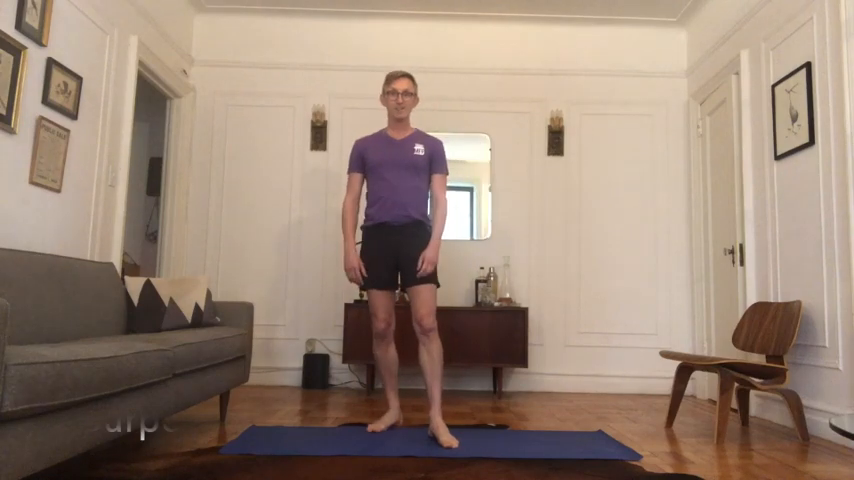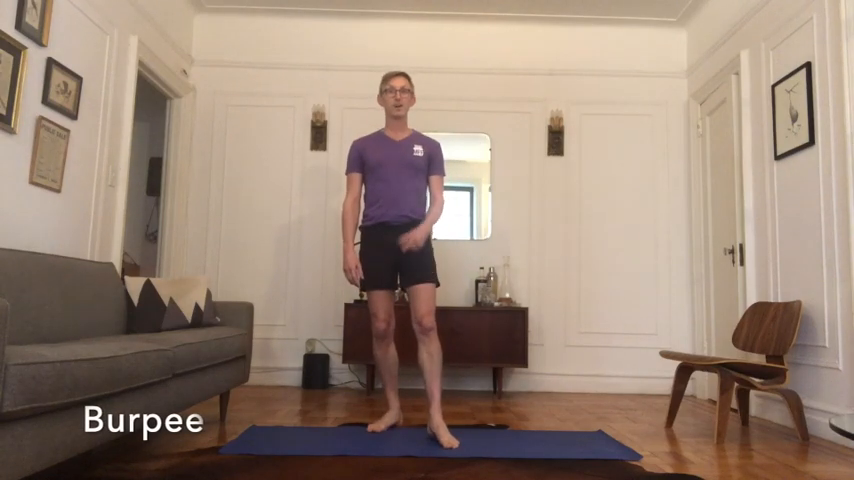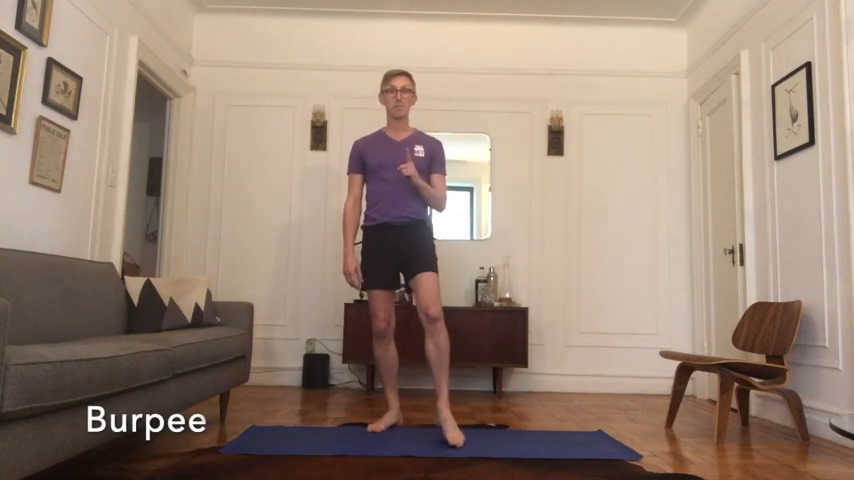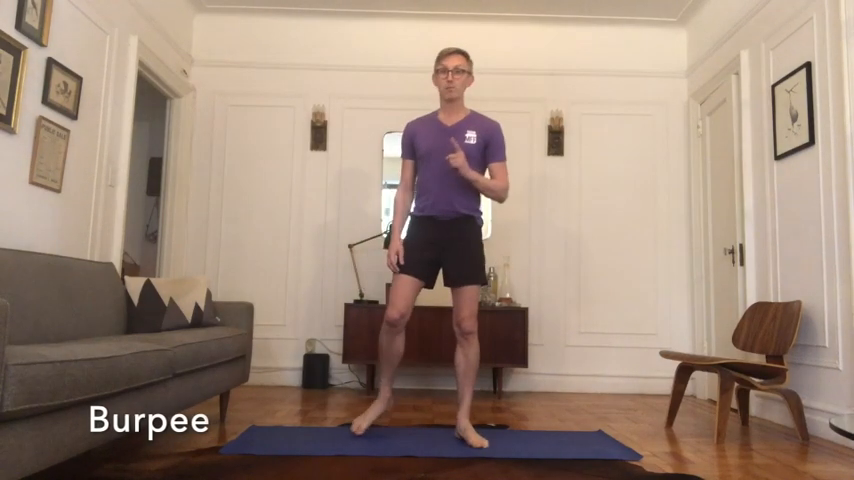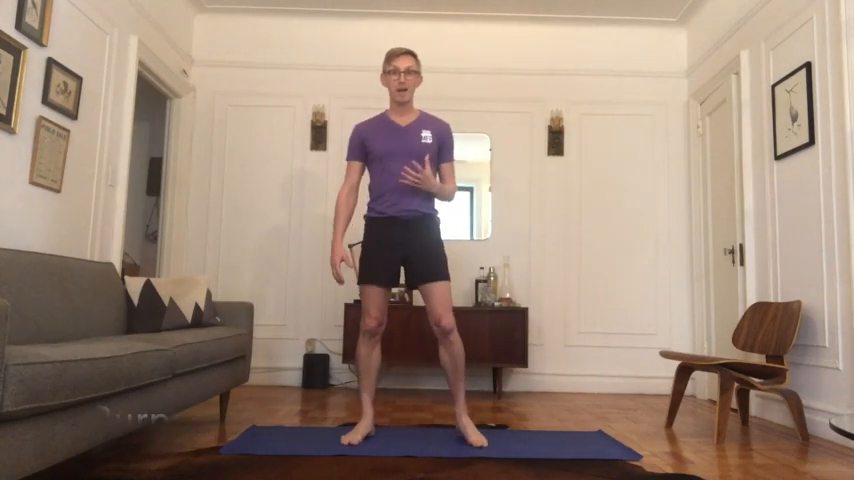
dt=1s
person 1, frame 1
left shoulder: (431, 145)
right shoulder: (364, 146)
left elbow: (439, 199)
right elbow: (351, 199)
left wrist: (434, 244)
right wrist: (349, 248)
left hip: (416, 236)
right hip: (376, 238)
left knee: (426, 325)
right knee: (382, 328)
left ankle: (436, 416)
right ankle: (393, 408)
person 1, frame 2
left shoulder: (429, 146)
right shoulder: (362, 146)
left elbow: (437, 199)
right elbow: (352, 200)
left wrist: (424, 228)
right wrist: (348, 248)
left hip: (415, 239)
right hip: (375, 238)
left knee: (426, 324)
right knee: (382, 328)
left ankle: (436, 416)
right ankle: (393, 408)
person 1, frame 3
left shoulder: (431, 145)
right shoulder: (363, 146)
left elbow: (439, 201)
right elbow: (353, 201)
left wrist: (416, 179)
right wrist: (348, 251)
left hip: (416, 235)
right hip: (377, 238)
left knee: (432, 315)
right knee: (382, 327)
left ankle: (443, 408)
right ankle: (393, 408)
person 1, frame 4
left shoulder: (487, 129)
right shoulder: (415, 129)
left elbow: (501, 191)
right elbow: (405, 188)
left wrist: (469, 172)
right wrist: (396, 236)
left hip: (464, 231)
right hip: (422, 229)
left knee: (466, 328)
right knee: (394, 317)
left ankle: (463, 419)
right ankle: (383, 395)
person 1, frame 5
left shoulder: (439, 129)
right shoulder: (365, 131)
left elbow: (450, 190)
right elbow: (349, 189)
left wrist: (431, 185)
right wrist: (337, 241)
left hip: (424, 230)
right hip: (380, 230)
left knee: (445, 325)
right knee: (371, 326)
left ankle: (462, 414)
right ankle: (367, 416)
